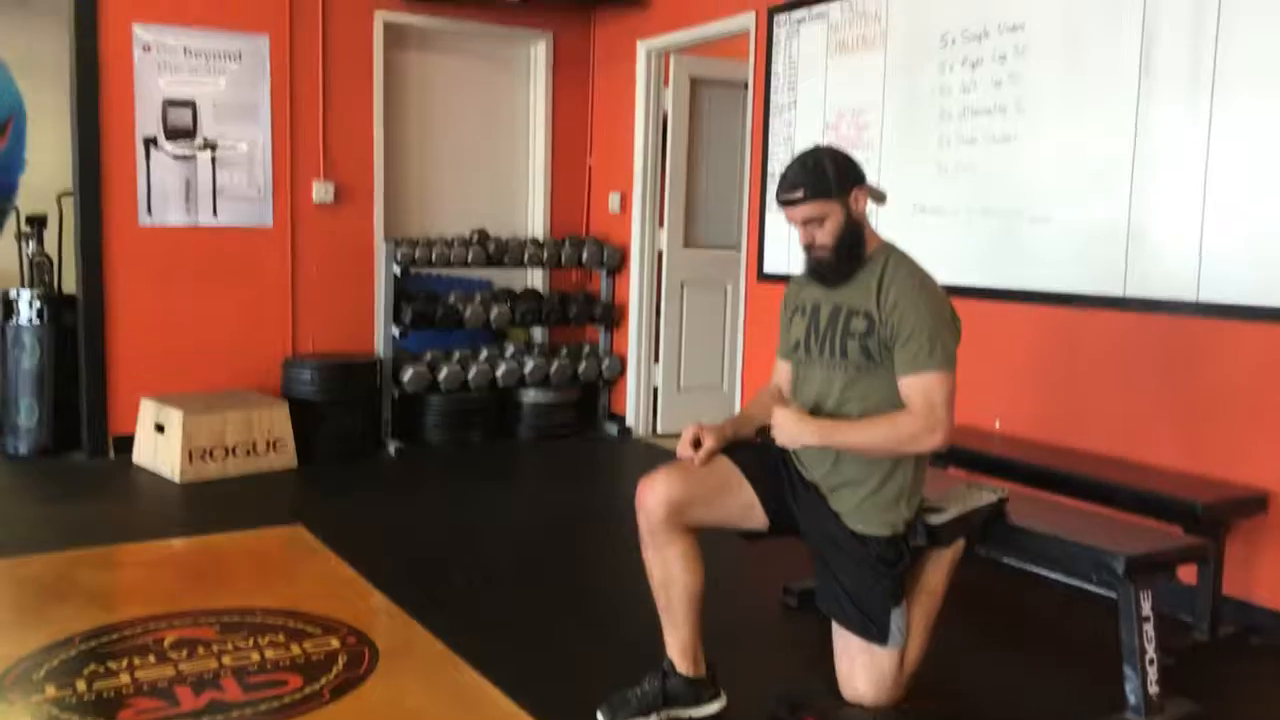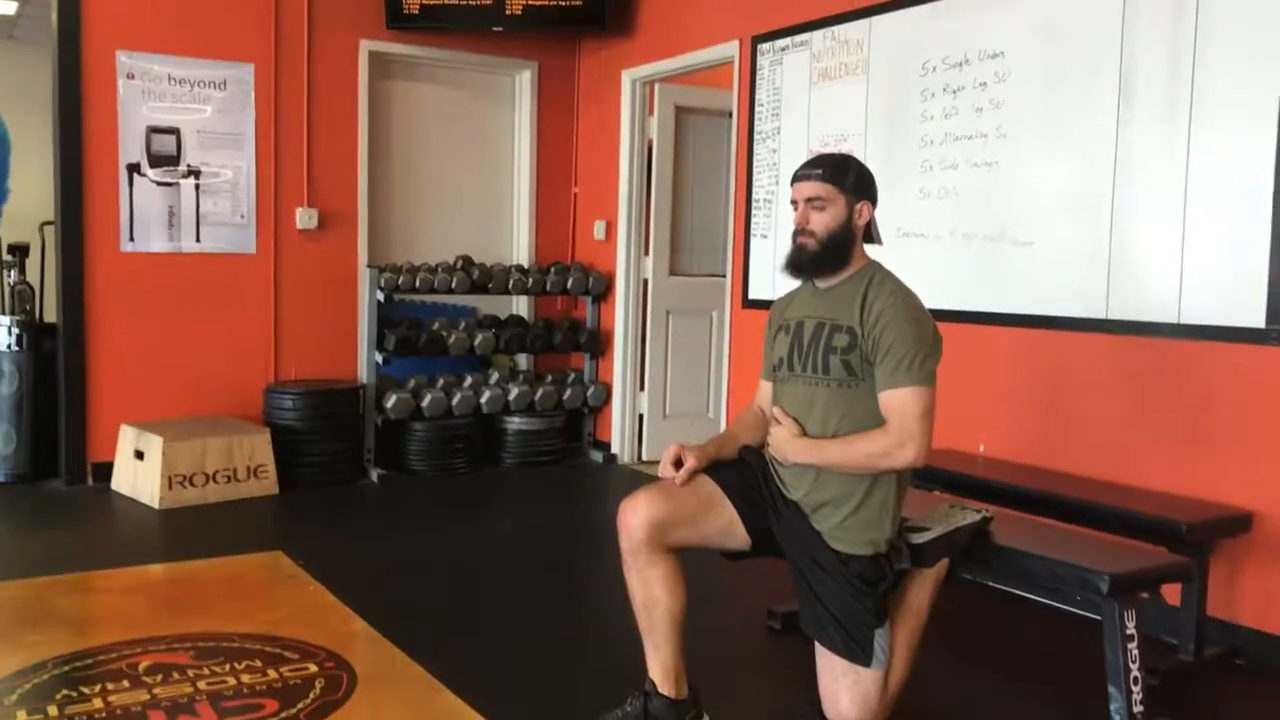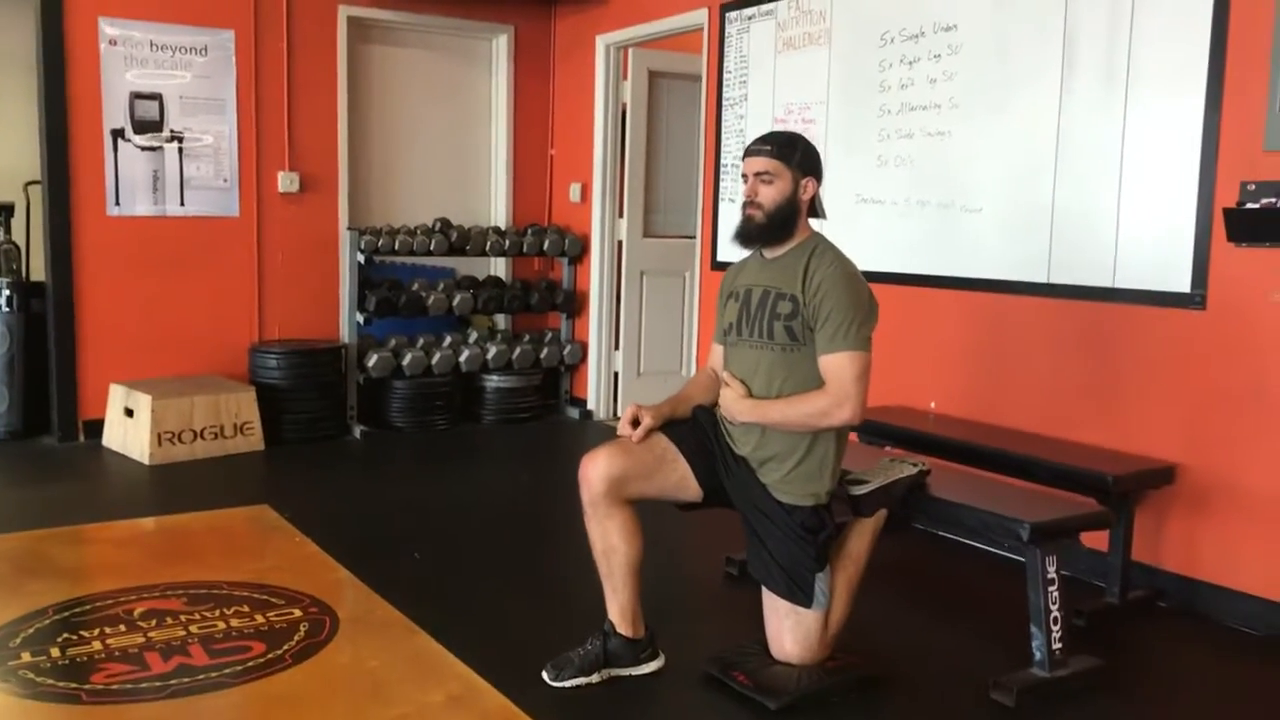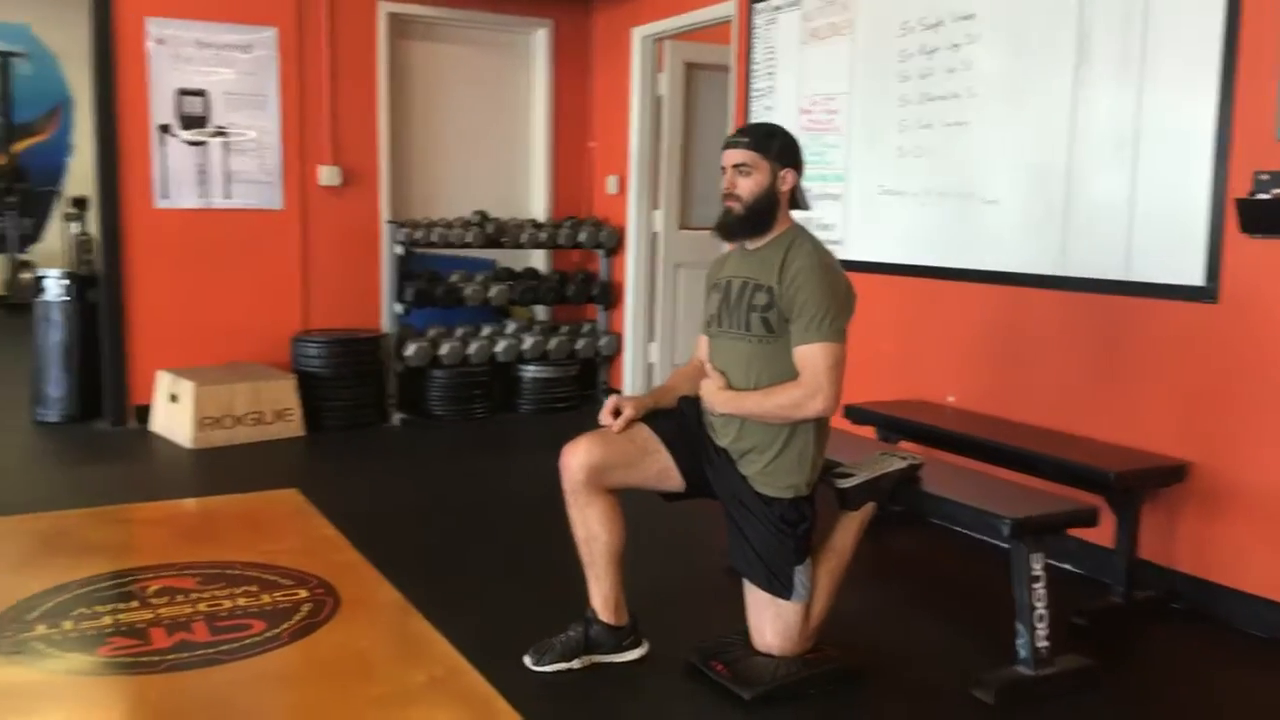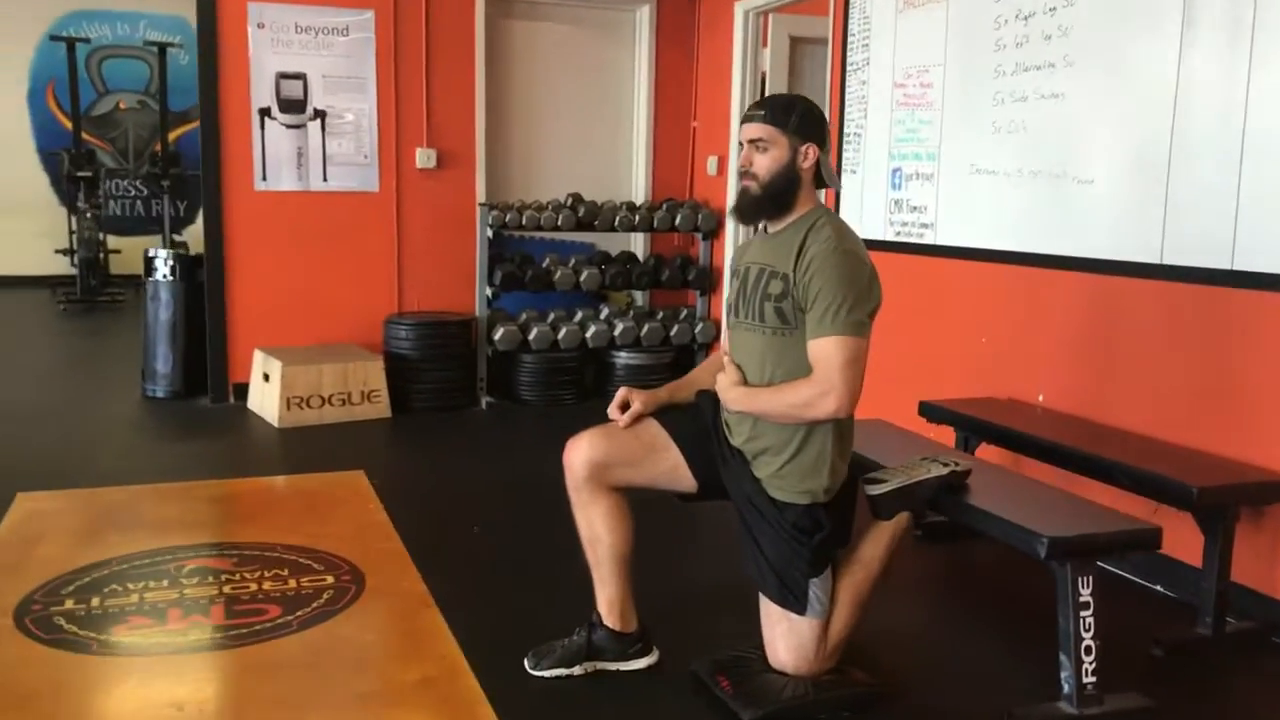
dt=1s
person 1, frame 1
left shoulder: (908, 293)
right shoulder: (802, 290)
left elbow: (928, 427)
left wrist: (812, 430)
right wrist: (727, 429)
left hip: (863, 500)
right hip: (794, 470)
right knee: (658, 498)
left ankle: (934, 553)
person 1, frame 2
left shoulder: (891, 309)
right shoulder: (787, 309)
left elbow: (907, 445)
left wrist: (798, 447)
right wrist: (708, 450)
left hip: (844, 521)
right hip: (773, 484)
right knee: (640, 518)
left ankle: (921, 567)
person 1, frame 3
left shoulder: (831, 277)
right shoulder: (738, 275)
left elbow: (844, 405)
left wrist: (745, 407)
right wrist: (662, 409)
left hip: (788, 472)
right hip: (723, 441)
left knee: (797, 654)
right knee: (599, 472)
left ankle: (862, 518)
right ankle: (628, 641)
person 1, frame 4
left shoulder: (808, 268)
right shoulder: (727, 264)
left elbow: (817, 397)
left wrist: (724, 399)
right wrist: (646, 400)
left hip: (769, 464)
right hip: (709, 433)
left knee: (779, 646)
right knee: (581, 462)
left ankle: (854, 506)
right ankle: (612, 628)
person 1, frame 5
left shoulder: (829, 252)
right shoulder: (754, 245)
left elbow: (833, 396)
left wrist: (736, 395)
right wrist: (660, 395)
left hip: (789, 467)
right hip: (727, 430)
left knee: (796, 663)
right knee: (585, 458)
left ankle: (891, 512)
right ankle: (619, 633)
